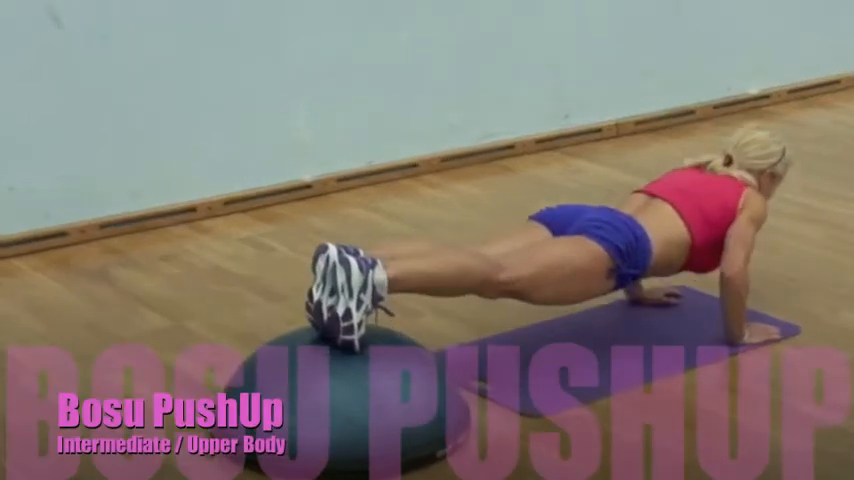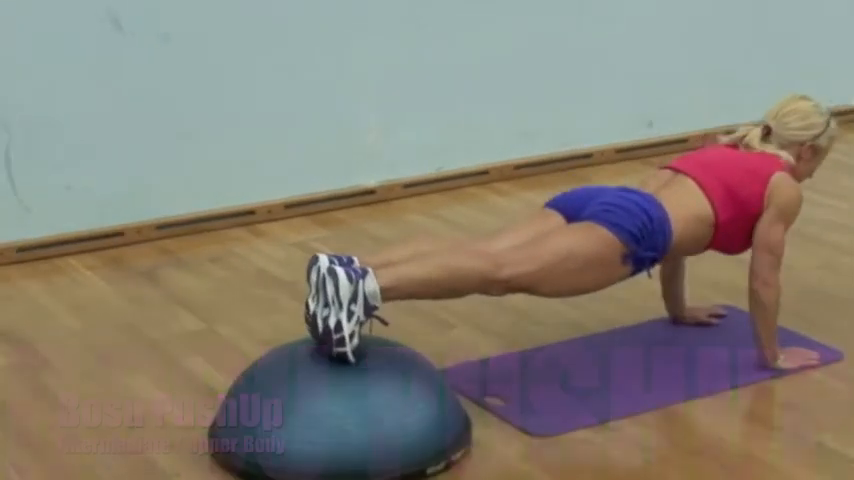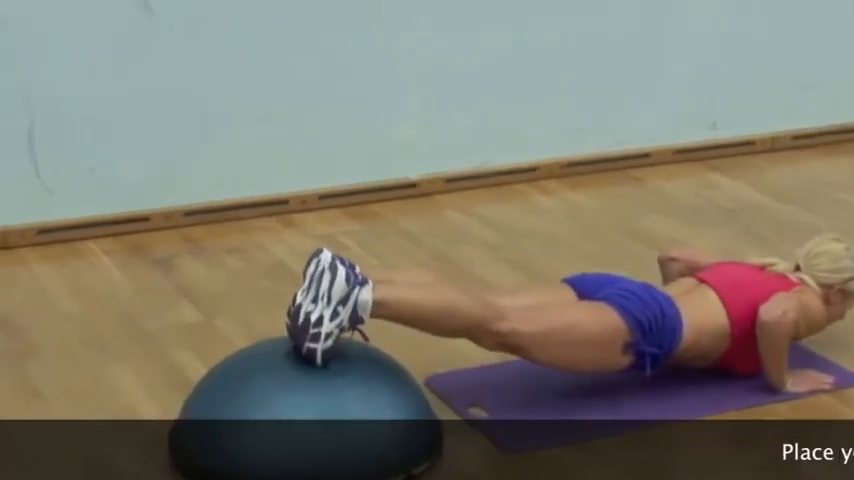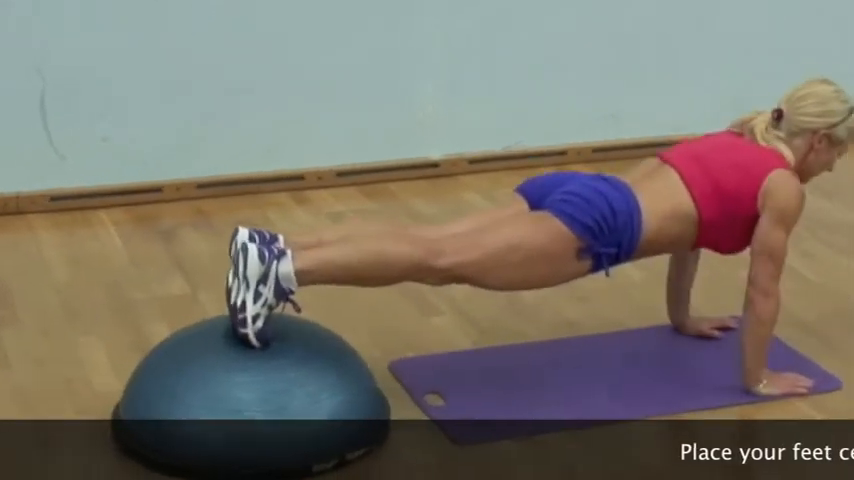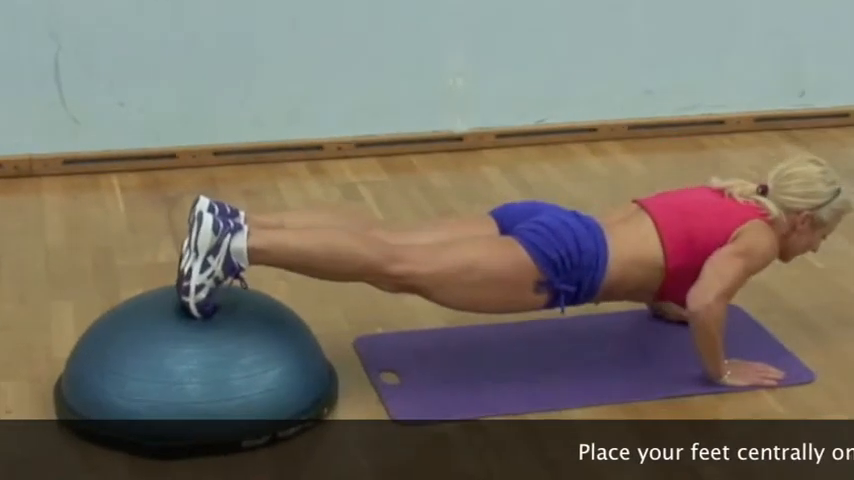
dt=1s
person 1, frame 1
left shoulder: (686, 174)
right shoulder: (751, 203)
right elbow: (733, 272)
left wrist: (636, 291)
right wrist: (738, 333)
left hip: (574, 218)
right hip: (613, 244)
left knee: (479, 262)
right knee: (502, 278)
left ankle: (354, 263)
right ankle: (375, 279)
person 1, frame 2
left shoulder: (724, 154)
right shoulder: (784, 188)
right elbow: (764, 281)
left wrist: (677, 310)
right wrist: (772, 355)
left hip: (592, 200)
right hip: (629, 226)
left knee: (474, 253)
right knee: (505, 273)
left ankle: (348, 271)
right ankle: (369, 289)
person 1, frame 3
left shoulder: (754, 271)
left elbow: (672, 256)
right elbow: (772, 318)
right wrist: (781, 379)
left hip: (610, 290)
right hip: (641, 326)
left knee: (488, 309)
right knee: (505, 328)
left ankle: (348, 279)
right ankle: (360, 299)
person 1, frame 4
left shoulder: (732, 142)
right shoulder: (784, 187)
left elbow: (681, 221)
right elbow: (761, 294)
left wrist: (681, 319)
right wrist: (757, 378)
left hip: (573, 191)
right hip: (598, 224)
left knee: (426, 242)
right knee: (443, 261)
left ankle: (274, 247)
right ankle: (284, 271)
person 1, frame 5
left shoulder: (722, 197)
right shoulder: (760, 236)
right elbow: (703, 305)
left wrist: (658, 302)
right wrist: (720, 369)
left hip: (542, 222)
right hip: (562, 259)
left knee: (384, 242)
right knee: (398, 268)
left ankle: (231, 221)
right ankle: (237, 243)
